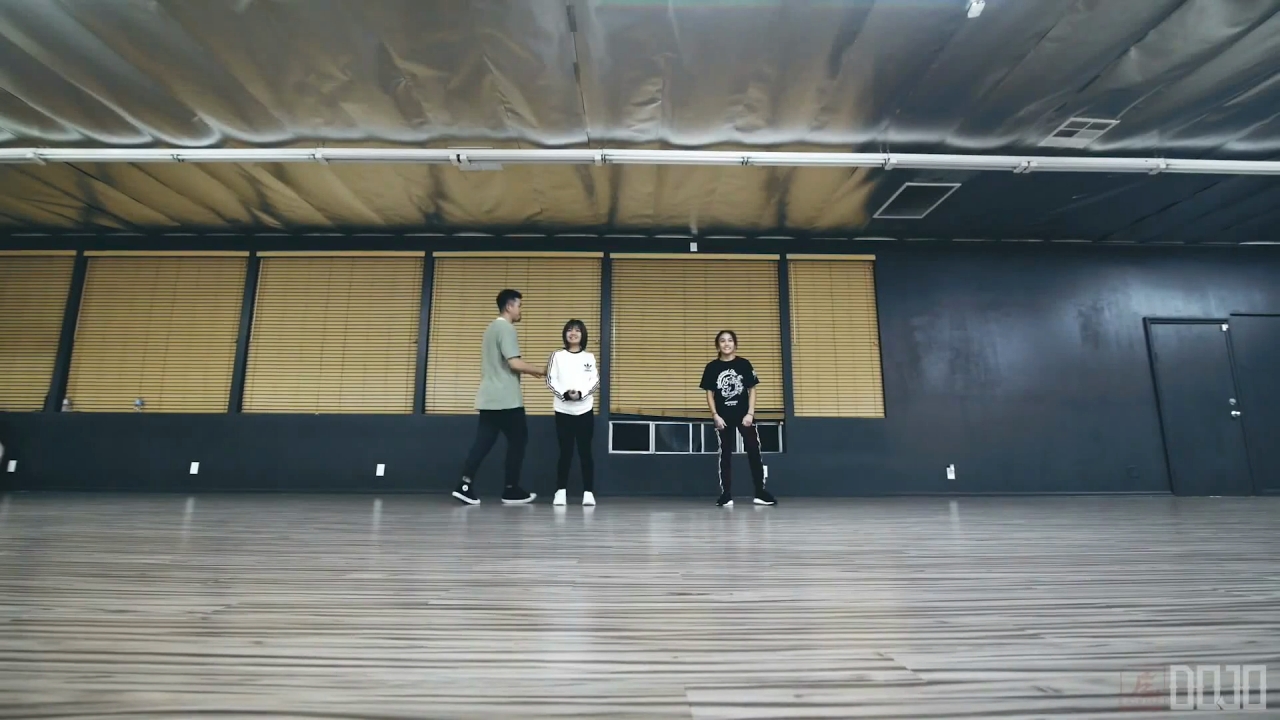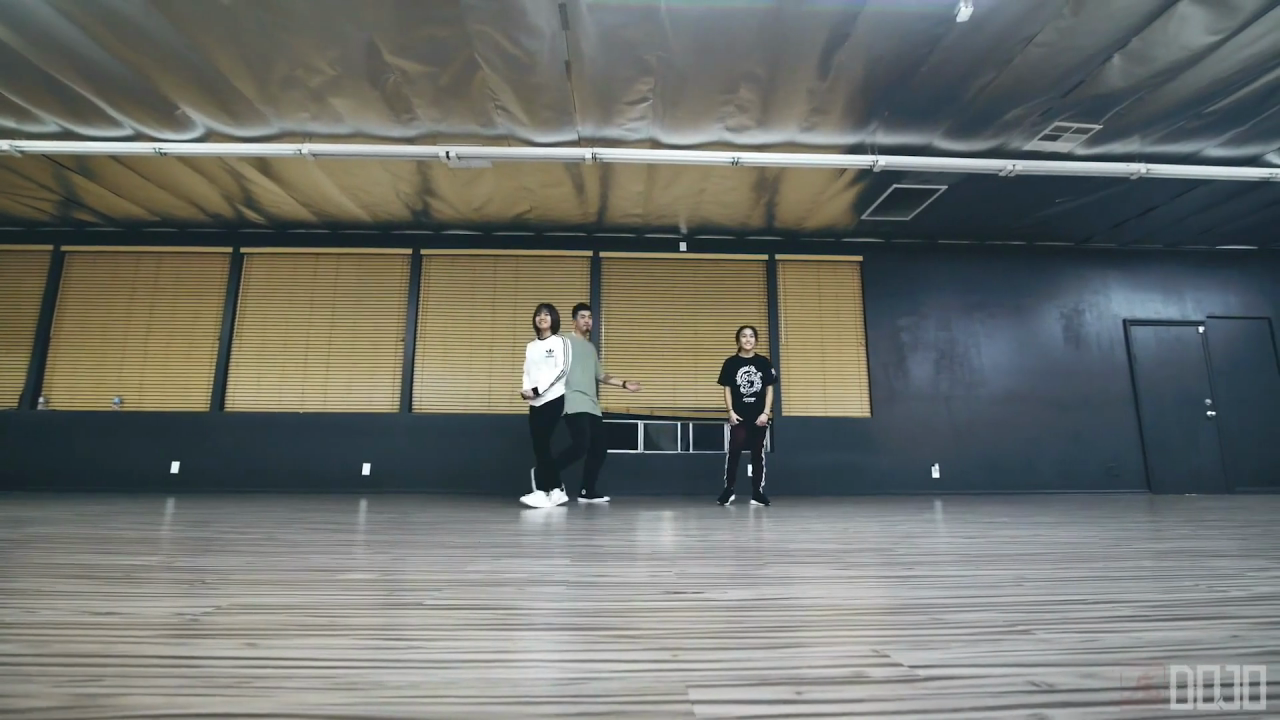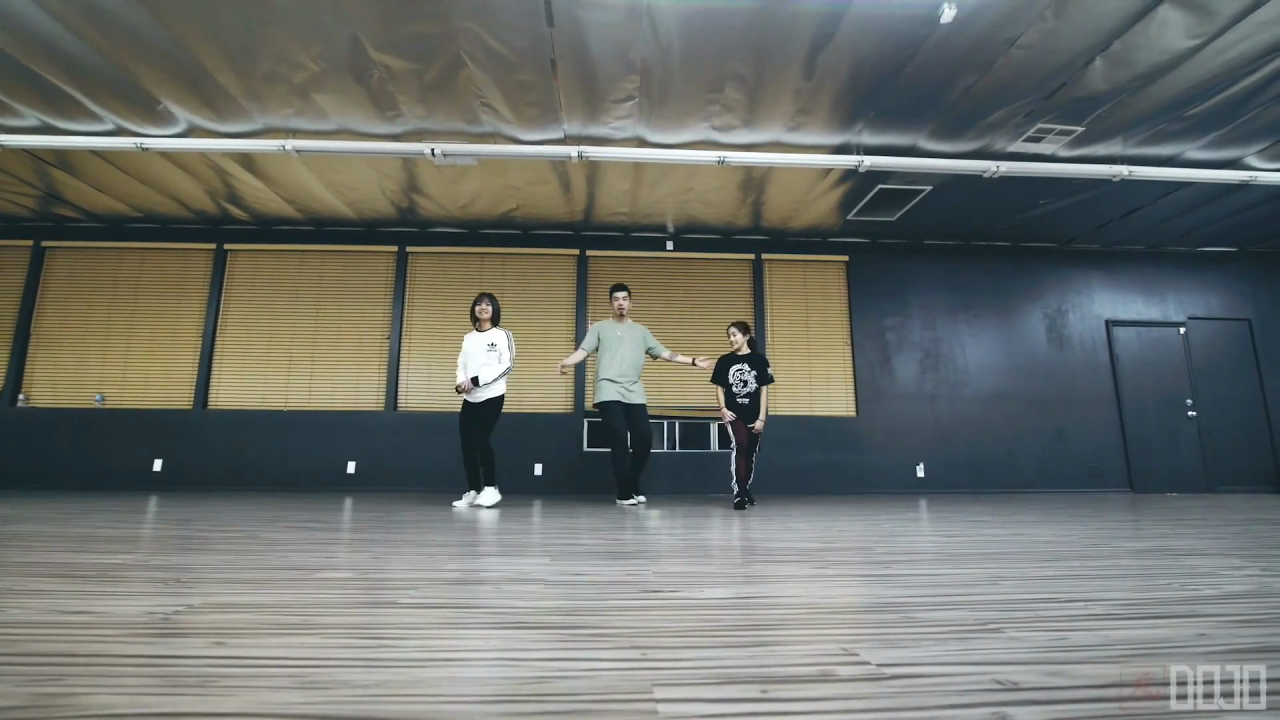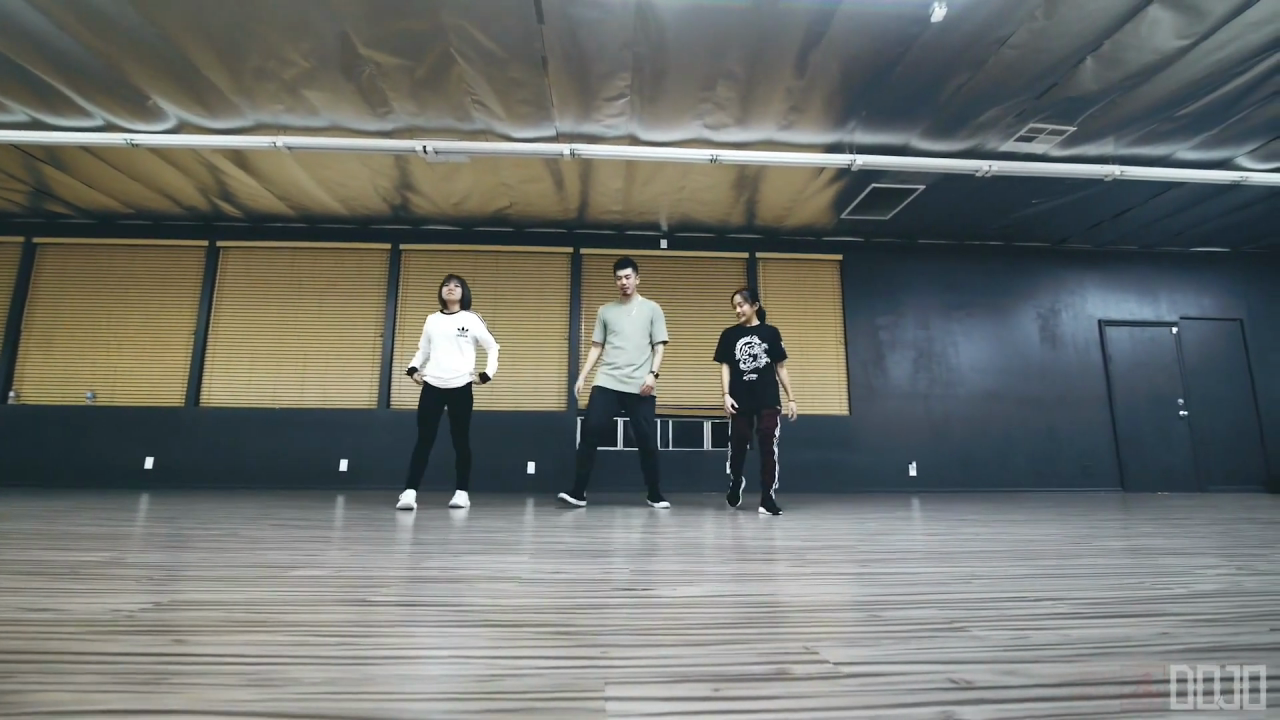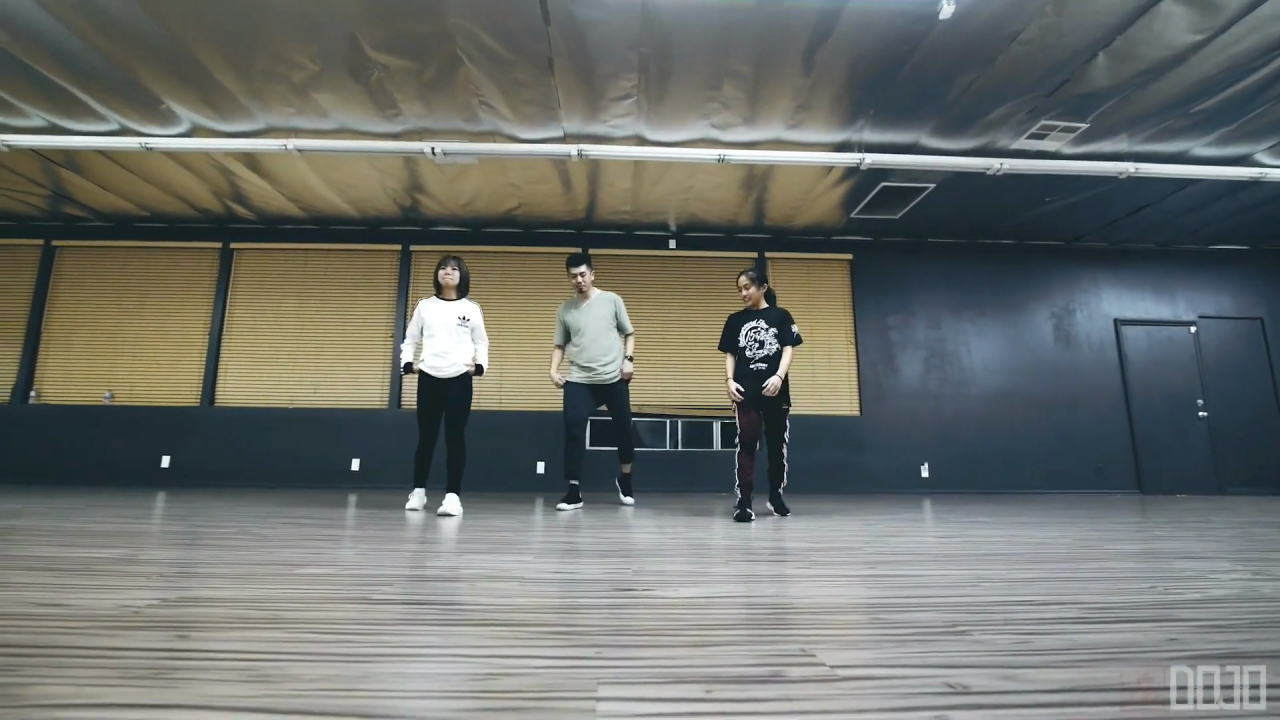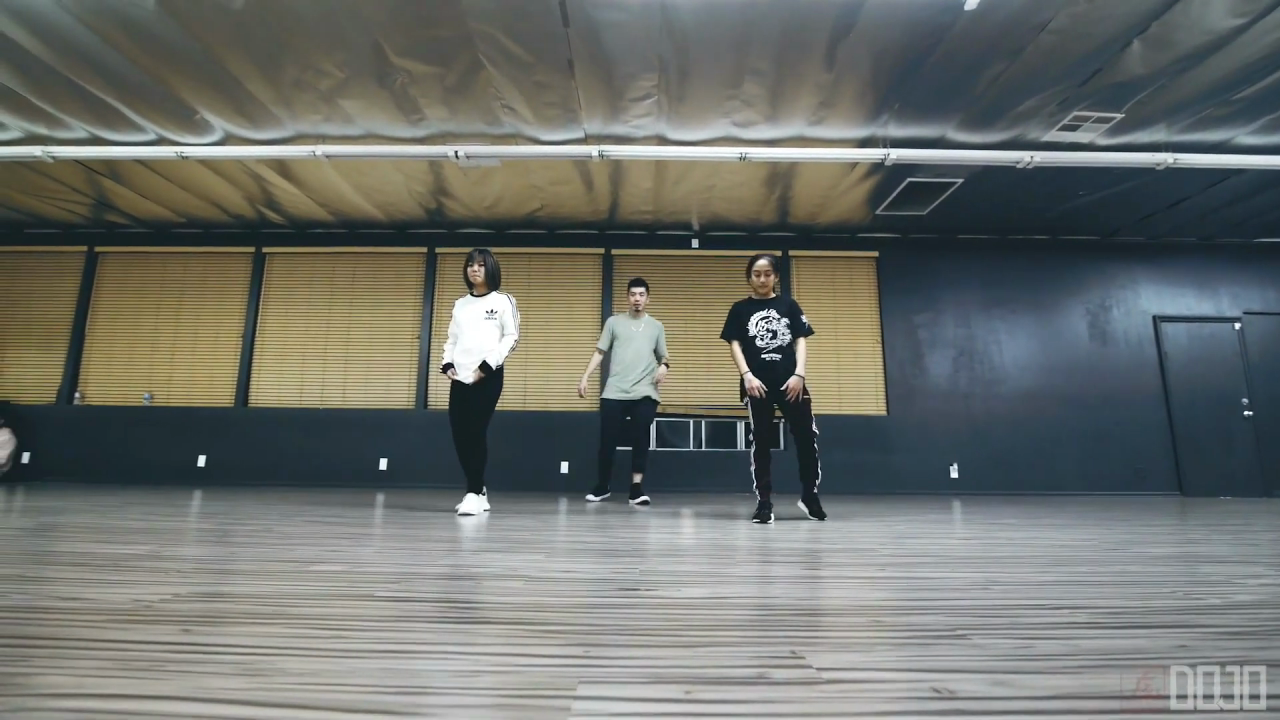
dt=0.7s
person 1, frame 1
left shoulder: (491, 329)
right shoulder: (507, 329)
right elbow: (515, 363)
left wrist: (531, 370)
right wrist: (538, 371)
left hip: (488, 397)
right hip: (506, 398)
left knee: (484, 441)
right knee: (518, 441)
left ankle: (465, 486)
right ankle: (512, 490)
person 1, frame 2
left shoulder: (591, 348)
right shoulder: (565, 342)
left elbow: (600, 376)
left wrist: (624, 384)
left hip: (592, 405)
right hip: (575, 405)
left knee: (598, 448)
right knee: (581, 445)
left ankle: (588, 491)
person 1, frame 3
left shoulder: (641, 331)
right shoulder: (599, 328)
left elbow: (663, 353)
right elbow: (583, 350)
left wrist: (693, 361)
right wrist: (568, 361)
left hip: (634, 393)
right hip: (608, 392)
left knee: (644, 439)
right knee: (618, 441)
left ankle: (633, 485)
right ankle: (624, 493)
person 1, frame 4
left shoulder: (652, 309)
right shoulder: (605, 311)
left elbow: (659, 345)
right elbow: (596, 347)
left wrist: (653, 374)
right wrist: (581, 377)
left hip: (639, 386)
right hip: (607, 382)
left knee: (646, 438)
right knee: (590, 430)
left ankle: (654, 493)
right ankle: (578, 489)
person 1, frame 5
left shoulder: (612, 301)
right shoulder: (565, 310)
left elbow: (629, 333)
right elbow: (559, 345)
left wrist: (628, 359)
right wrist: (553, 370)
left hip: (614, 377)
right hip: (580, 380)
left knee: (624, 429)
right knee: (574, 431)
left ankle: (625, 478)
right ankle: (573, 492)
person 1, frame 6
left shoulder: (656, 326)
right shoulder: (613, 322)
left elbow: (662, 356)
right elbow: (600, 352)
left wrist: (663, 366)
right wrist: (585, 377)
left hip: (645, 392)
right hip: (614, 391)
left knee: (640, 439)
right knee: (608, 438)
left ankle: (636, 488)
right ankle: (603, 485)
person 2, frame 1
left shoulder: (589, 357)
right shoulder: (557, 356)
left elbow: (596, 382)
right elbow: (551, 380)
left wrist: (580, 393)
right wrist: (565, 393)
left hip: (584, 410)
right hip: (562, 410)
left knee: (585, 451)
right knee: (565, 451)
left ankle: (588, 492)
right ankle: (561, 491)
person 2, frame 2
left shoulder: (560, 341)
right shoulder: (531, 346)
left elbow: (562, 370)
right elbow: (527, 372)
left wrist: (537, 390)
right wrist: (525, 389)
left hip: (553, 400)
right hip: (535, 403)
left knee: (542, 444)
right knee: (539, 445)
left ankle: (541, 491)
right ankle: (556, 491)
person 2, frame 3
left shoulder: (502, 335)
right shoulder: (468, 338)
left elbow: (506, 366)
right elbow: (461, 366)
left wrist: (476, 381)
right wrist: (460, 384)
left hip: (492, 397)
right hip: (470, 399)
left knee: (481, 440)
right knee: (467, 443)
left ankle: (490, 488)
right ankle: (474, 491)
person 2, frame 4
left shoulder: (472, 319)
right shoulder: (432, 320)
left elbow: (493, 348)
right elbow: (423, 350)
left wrist: (487, 374)
right wrist: (414, 369)
left hip: (461, 387)
right hip: (432, 386)
left knee: (460, 440)
right knee: (424, 438)
left ankle: (462, 491)
right ankle: (410, 491)
person 2, frame 5
left shoulder: (471, 308)
right shoulder: (424, 306)
left elbow: (481, 342)
right elbow: (410, 340)
left wrist: (481, 365)
right wrist: (408, 362)
left hip: (459, 379)
right hip: (429, 378)
left knee: (455, 435)
right knee: (426, 436)
left ankle: (453, 495)
right ankle: (419, 489)
person 2, frame 6
left shoulder: (503, 300)
right shoulder: (460, 304)
left elbow: (511, 337)
right elbow: (452, 341)
left wrist: (488, 365)
right wrist: (447, 364)
left hip: (488, 376)
right hip: (461, 377)
left knee: (476, 433)
right knee: (459, 435)
left ankle: (474, 494)
right ankle: (478, 491)
person 3, frame 1
left shoulder: (744, 364)
right shoulder: (712, 367)
left elbow: (752, 390)
right elbow: (709, 393)
left wrist: (750, 413)
right wrist: (715, 415)
left hip: (744, 415)
right hip: (723, 417)
left knee: (754, 451)
right knee: (725, 454)
left ankle: (761, 492)
right ankle: (726, 494)
person 3, frame 2
left shoulder: (764, 362)
right shoulder: (731, 362)
left elbow: (770, 389)
right elbow: (727, 389)
left wrist: (766, 412)
right wrist: (730, 411)
left hip: (759, 415)
right hip: (739, 415)
left knee: (758, 453)
right knee: (734, 450)
left ankle: (758, 493)
right ankle: (729, 489)
person 3, frame 3
left shoulder: (759, 360)
right shoulder: (724, 361)
left elbow: (764, 390)
right elbow: (719, 388)
left wrist: (762, 417)
right wrist: (723, 409)
left hip: (754, 415)
right hip: (734, 414)
left knee: (750, 453)
right knee: (739, 446)
left ankle: (744, 490)
right ankle: (739, 494)
person 3, frame 4
left shoulder: (770, 333)
right shoulder: (729, 334)
left elbow: (780, 366)
right elbow: (725, 367)
left wrist: (790, 398)
right wrist: (726, 395)
left hip: (768, 398)
right hip: (740, 399)
left knee: (768, 444)
right knee: (738, 444)
left ankle: (768, 498)
right ankle: (736, 483)
person 3, frame 5
left shoulder: (781, 316)
right shoulder: (735, 320)
left elbow: (788, 350)
right elbow: (730, 354)
left wrist: (779, 377)
right wrist: (730, 380)
left hip: (774, 388)
right hip: (745, 389)
left knee: (777, 443)
right knee: (747, 440)
left ankle: (775, 497)
right ankle: (743, 501)
person 3, frame 6
left shoulder: (789, 306)
right shoulder: (740, 309)
left elbow: (800, 341)
right elbow: (735, 345)
left wrist: (799, 374)
right wrist: (747, 375)
left hip: (789, 380)
right hip: (757, 383)
left knee: (806, 435)
right knee: (761, 441)
left ankle: (810, 495)
right ankle: (764, 503)
